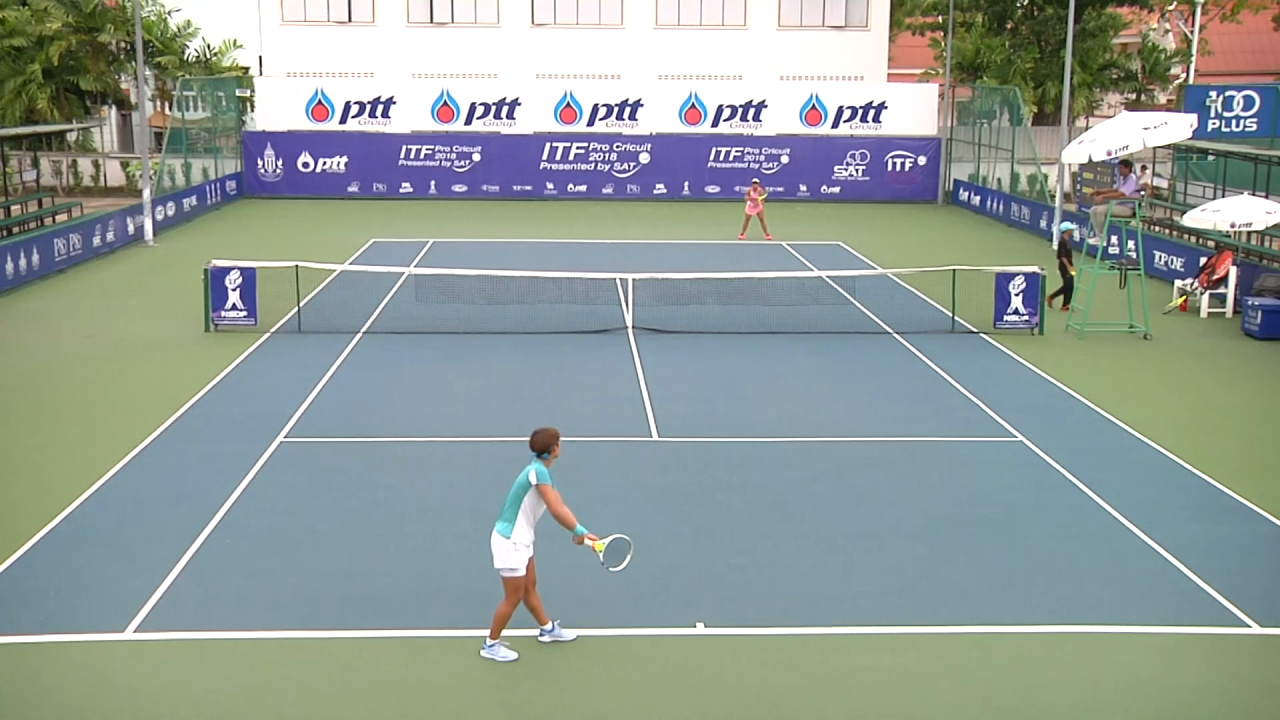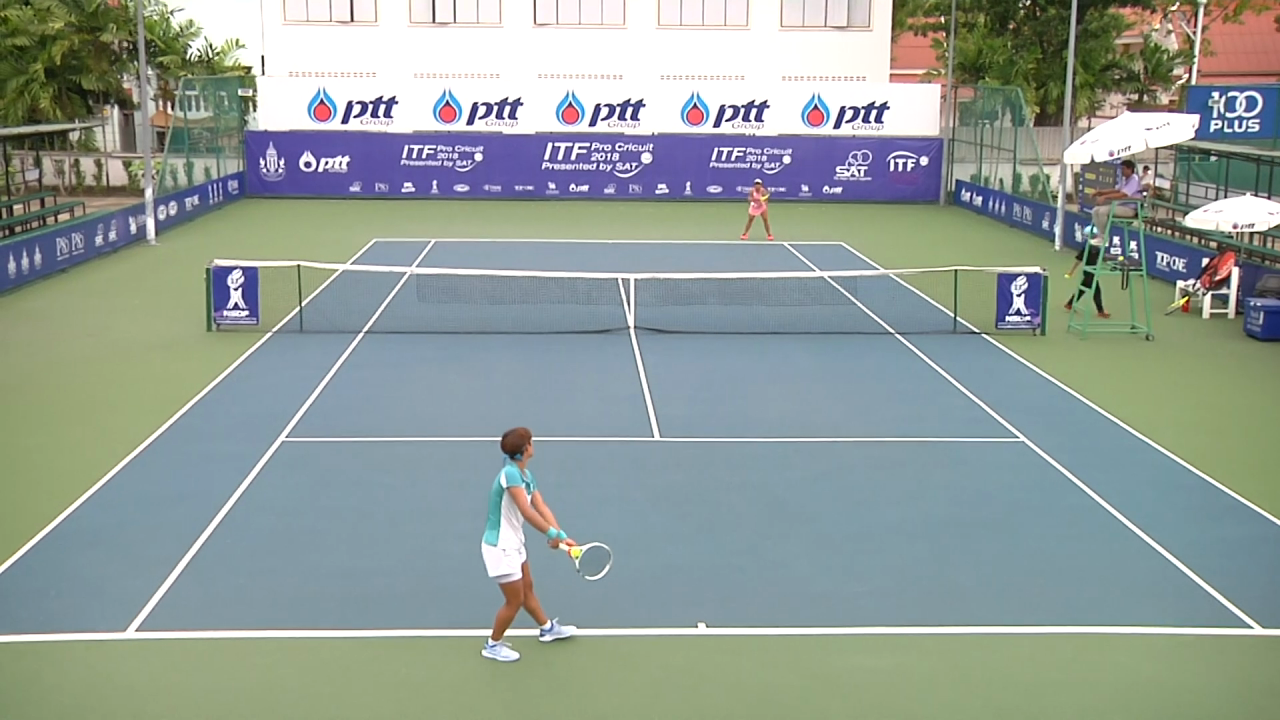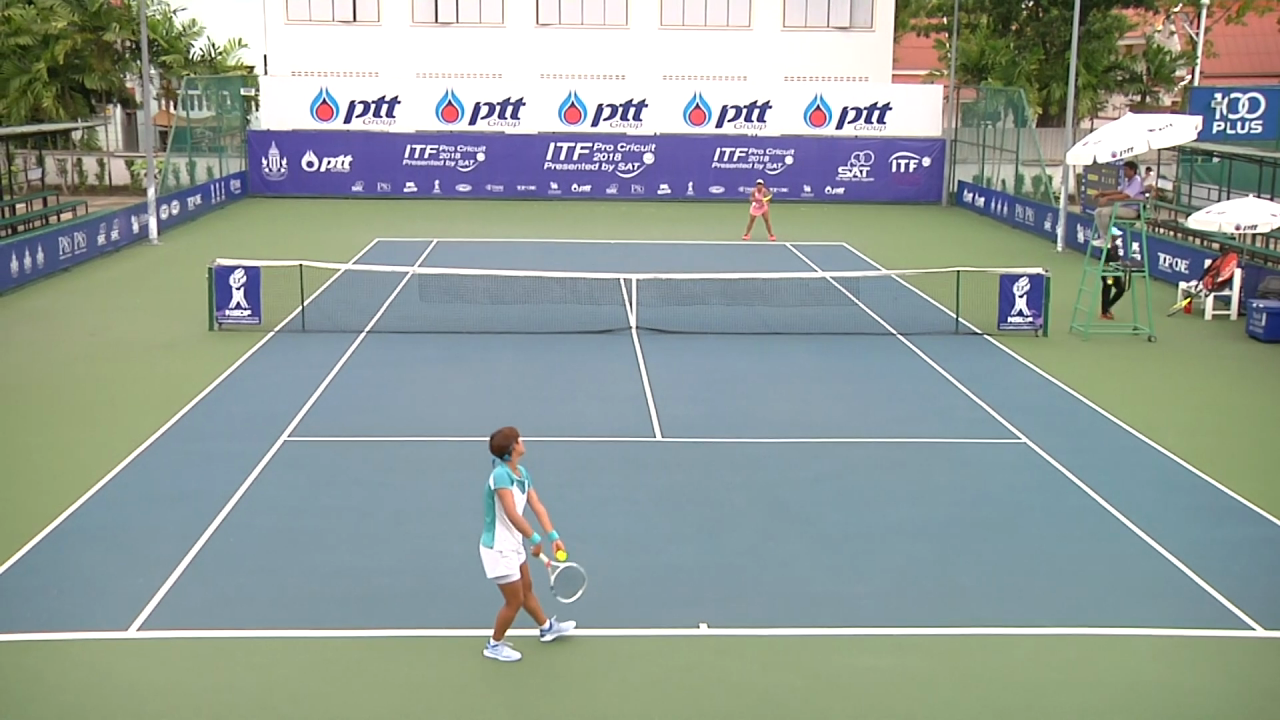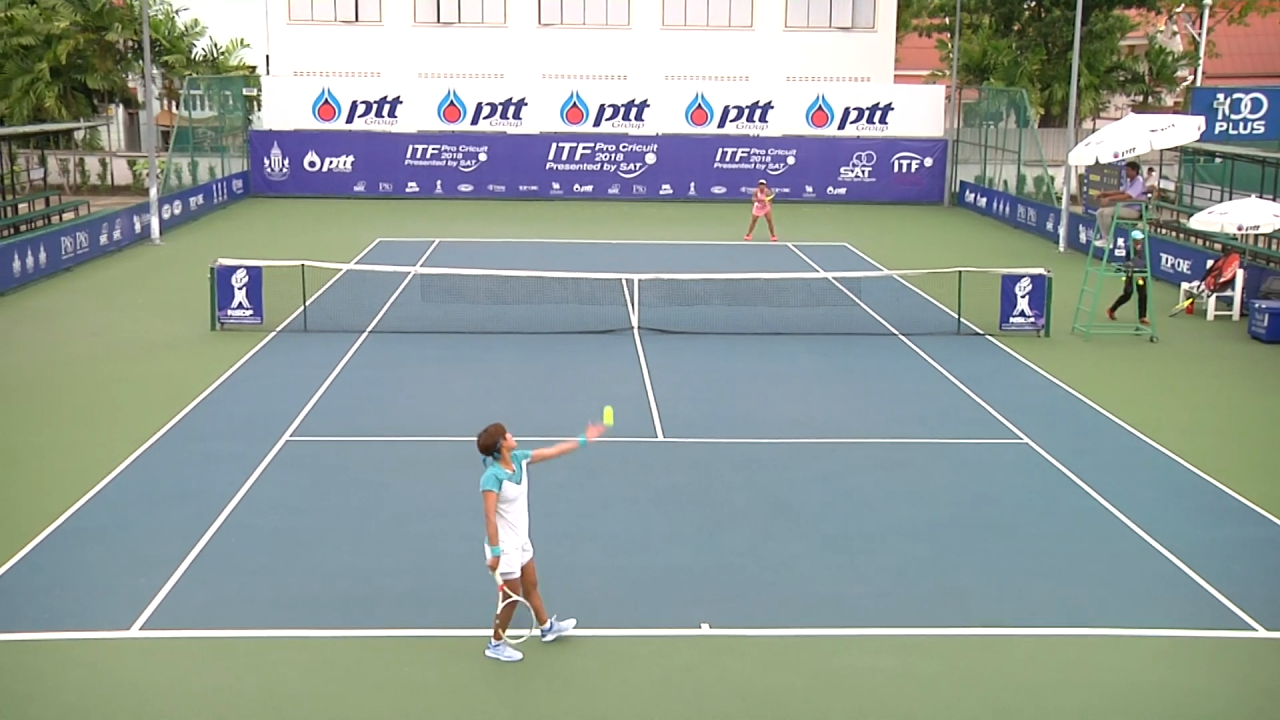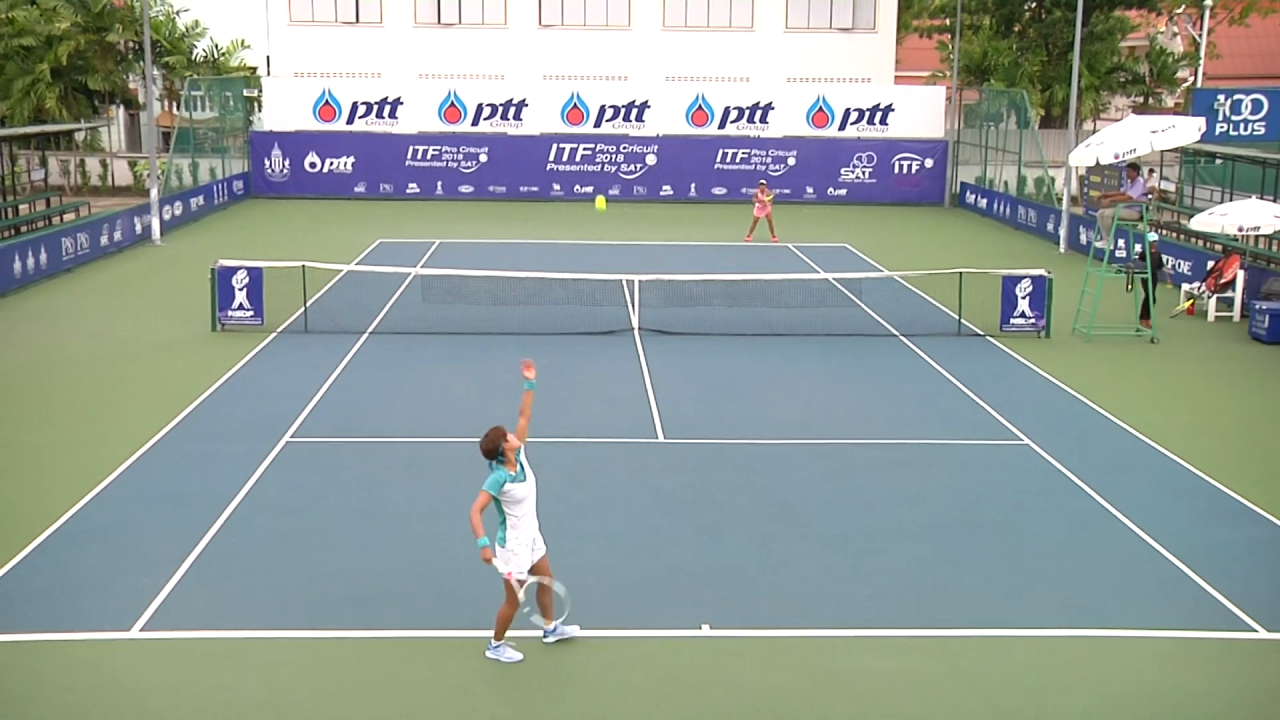
dt=0.3s
person 1, frame 1
left shoulder: (544, 473)
right shoulder: (537, 471)
left elbow: (561, 506)
right elbow: (555, 510)
left wrist: (583, 532)
right wrist: (578, 532)
left hip: (521, 539)
right hip: (510, 541)
left knee: (530, 587)
right knee: (514, 596)
left ankle: (548, 629)
right ankle: (491, 645)
person 1, frame 2
left shoulder: (526, 475)
right shoulder: (509, 474)
left elbow: (542, 508)
right elbow: (527, 512)
left wrist: (561, 535)
right wrist: (552, 534)
left hip: (513, 544)
right hip: (500, 547)
left knee: (527, 589)
right knee: (514, 600)
left ankle: (547, 628)
right ankle: (493, 645)
person 1, frame 3
left shoulder: (522, 473)
right shoulder: (500, 475)
left elbow: (537, 506)
right elbow: (513, 514)
left wrist: (553, 536)
right wrist: (534, 540)
left hip: (512, 545)
right hip: (498, 549)
left knee: (527, 589)
right knee: (514, 601)
left ankle: (547, 627)
right ankle: (494, 645)
person 1, frame 4
left shoulder: (519, 460)
right shoulder: (492, 477)
left elbow: (551, 452)
right elbow: (491, 517)
left wrist: (583, 440)
right wrist: (496, 552)
left hip: (521, 541)
right hip: (505, 547)
left knee: (531, 587)
right knee: (512, 598)
left ankle: (548, 627)
right ankle: (496, 645)
person 1, frame 5
left shoulder: (519, 457)
right shoulder: (498, 478)
left elbow: (525, 417)
right elbow: (475, 512)
left wrist: (529, 384)
right wrist: (484, 544)
left hip: (531, 538)
right hip: (512, 546)
left knee: (547, 581)
right knee: (514, 599)
left ankle: (551, 629)
right ankle: (496, 646)
